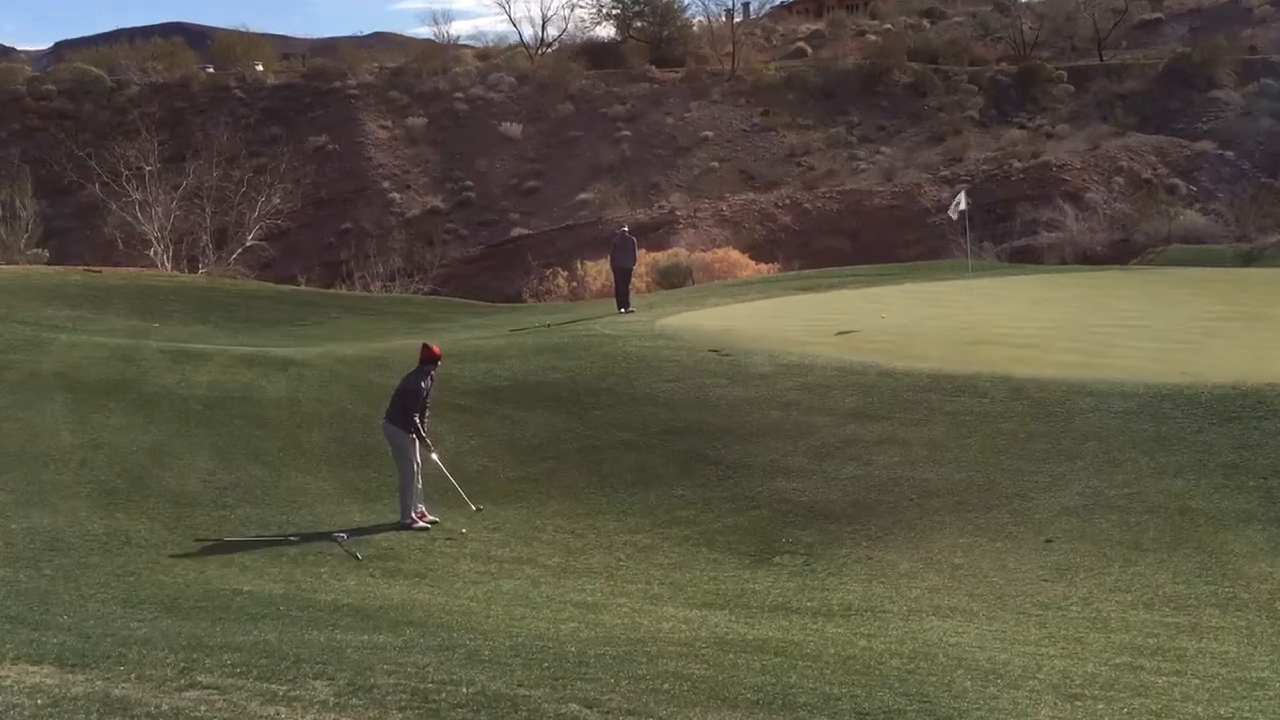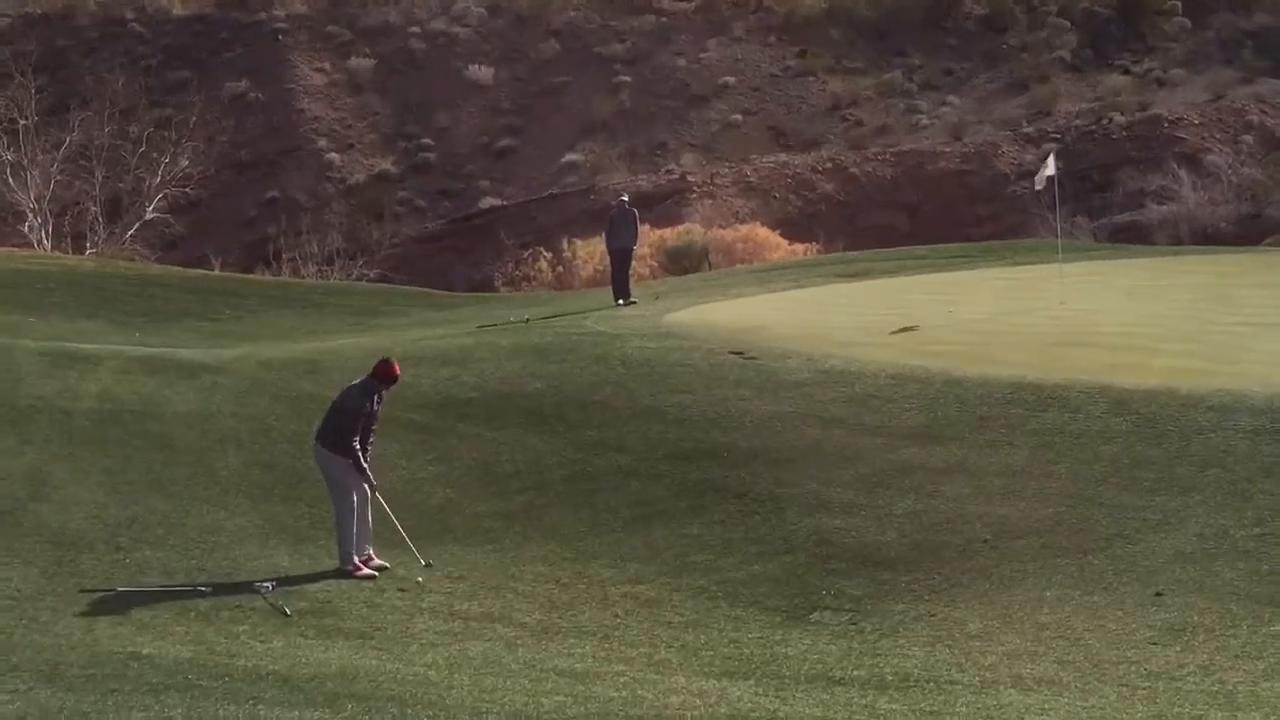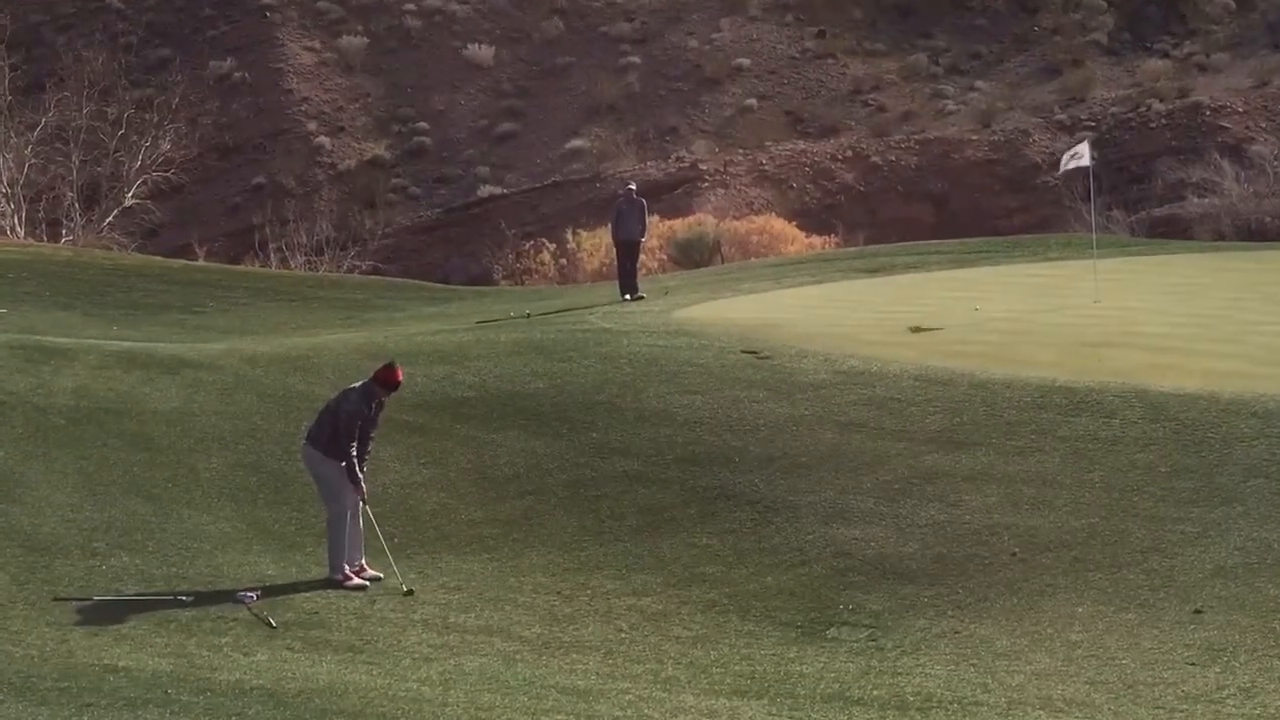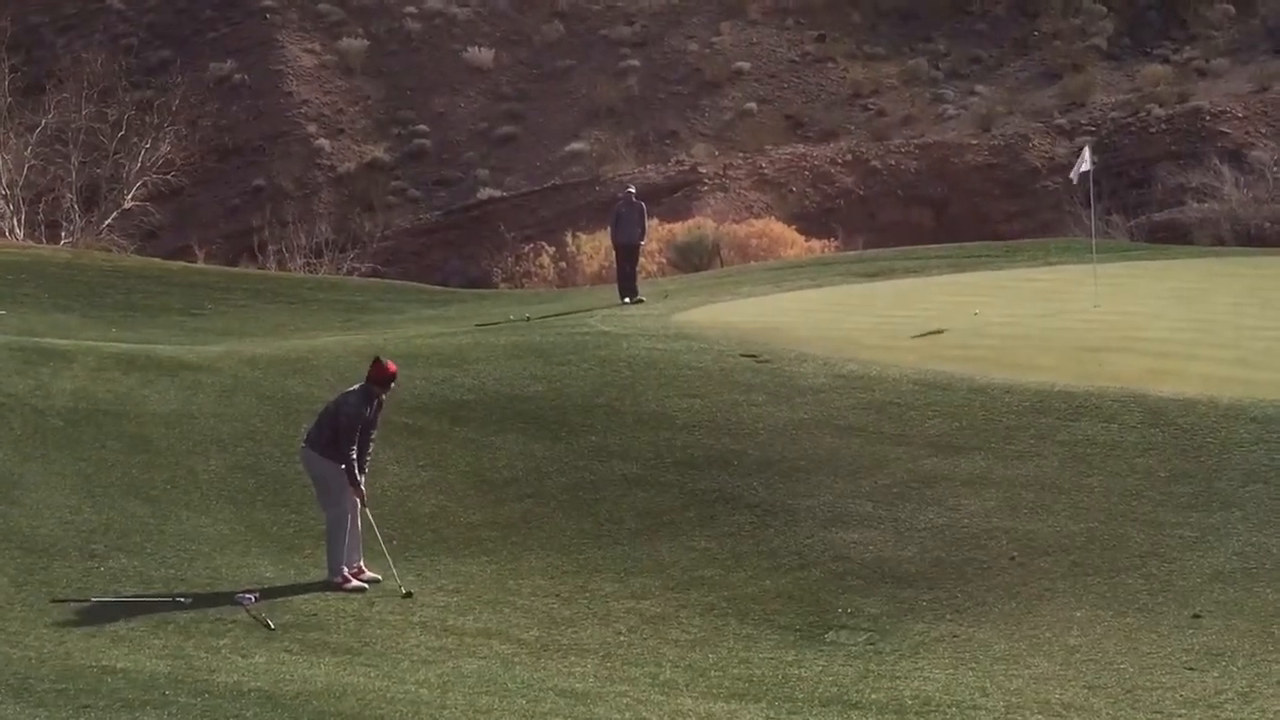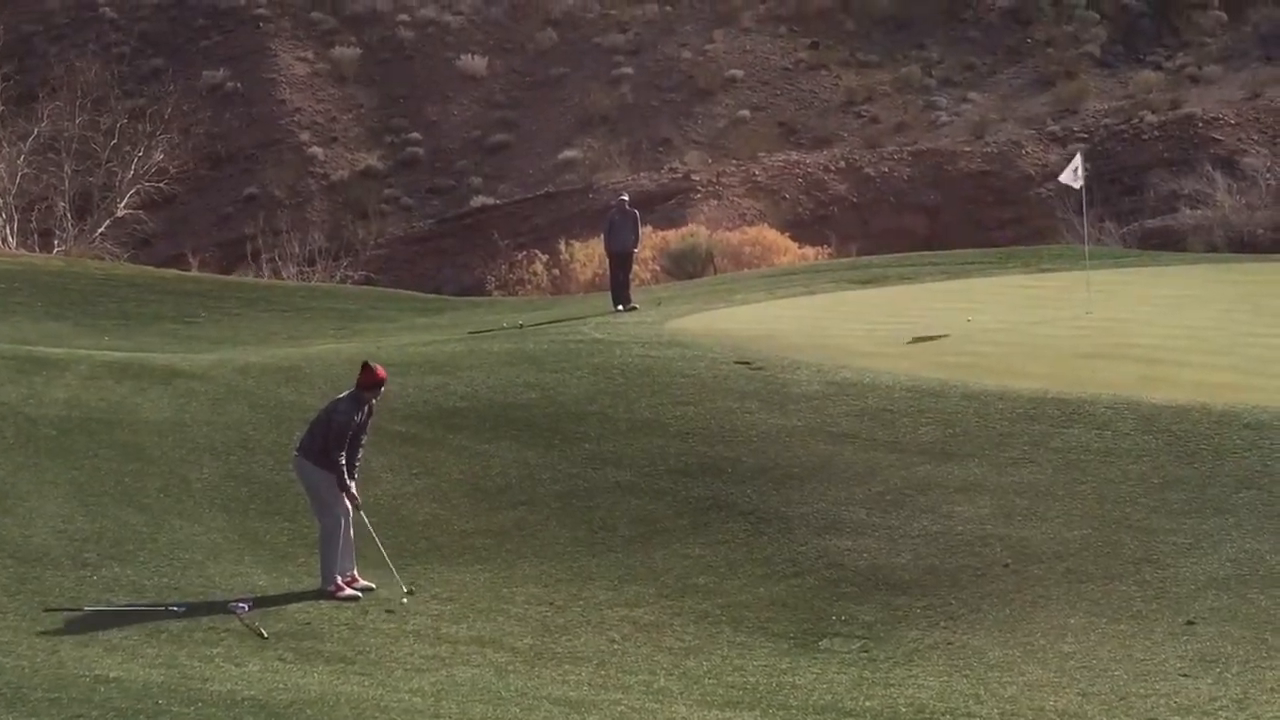
dt=0.7s
person 1, frame 1
left shoulder: (429, 377)
right shoulder: (416, 383)
left elbow: (424, 407)
right elbow: (412, 415)
left wrist: (423, 431)
right wrist: (422, 437)
left hip: (408, 427)
right hip: (397, 427)
left knee: (416, 467)
right knee: (408, 471)
left ankle: (418, 510)
right ankle: (407, 517)
person 1, frame 2
left shoulder: (375, 394)
right shoulder: (356, 399)
left elbow: (369, 429)
right elbow: (350, 440)
left wrist: (364, 461)
right wrist: (363, 470)
left hip: (346, 450)
right hip: (330, 451)
left knee: (362, 496)
right knee: (347, 504)
left ankle: (363, 553)
right ankle: (348, 562)
person 1, frame 3
left shoulder: (376, 400)
right shoulder: (354, 401)
left elbow: (366, 438)
right elbow: (348, 445)
left wrist: (360, 472)
right wrist: (356, 479)
left hip: (337, 453)
right hip: (320, 452)
left knee: (353, 505)
right knee: (340, 508)
left ankle: (355, 563)
right ankle: (338, 571)
person 1, frame 4
left shoulder: (376, 400)
right shoulder: (354, 404)
left elbow: (367, 439)
right elbow: (348, 446)
left wrist: (361, 474)
right wrist: (355, 482)
left hip: (335, 455)
right hip: (319, 455)
left knee: (351, 507)
right knee: (339, 511)
left ankle: (354, 565)
right ankle: (337, 574)
person 1, frame 5
left shoulder: (367, 406)
right shoulder: (345, 411)
left elbow: (357, 445)
right elbow: (336, 453)
left wrist: (352, 479)
right wrist: (346, 487)
left hip: (328, 463)
right hip: (312, 463)
left knee: (345, 514)
right knee: (333, 519)
left ankle: (347, 574)
right ankle: (331, 582)
